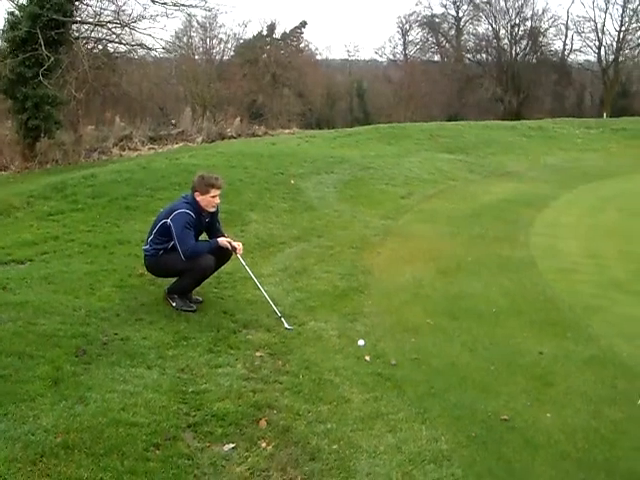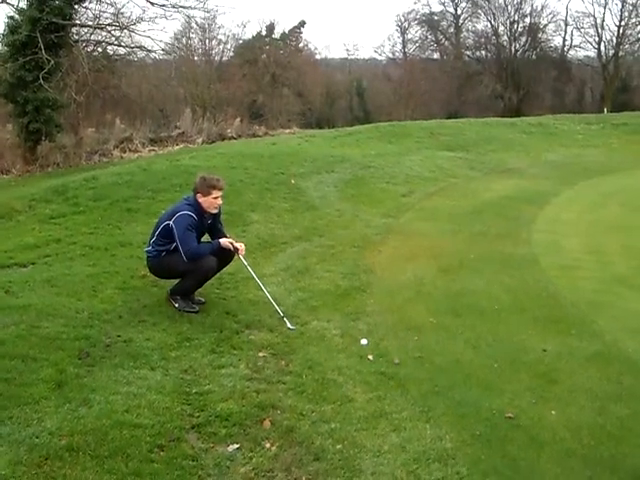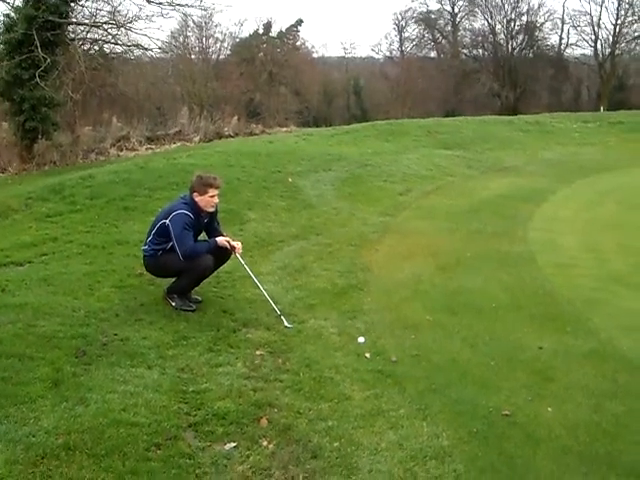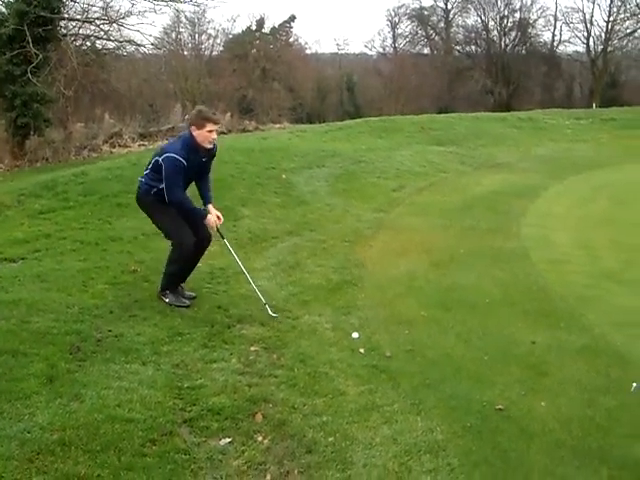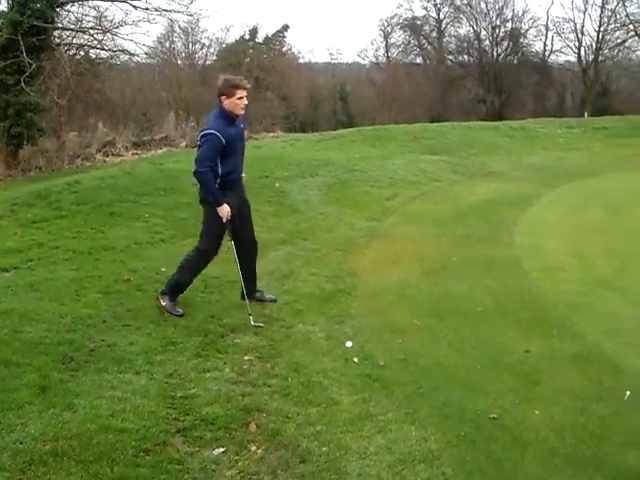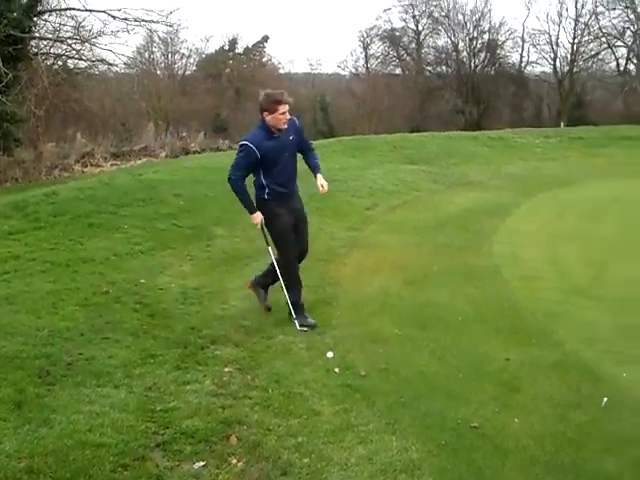
dt=0.7s
person 1, frame 1
left shoulder: (209, 207)
right shoulder: (182, 214)
left elbow: (216, 233)
right elbow: (188, 252)
left wrist: (230, 243)
right wrist: (217, 243)
left hip: (180, 250)
right hip: (157, 258)
left knee: (224, 252)
right knee: (205, 262)
left ankle: (184, 290)
right ankle: (174, 293)
person 1, frame 2
left shoulder: (211, 208)
right shoulder: (184, 216)
left elbow: (218, 234)
right elbow: (190, 254)
left wrist: (232, 244)
right wrist: (218, 244)
left hip: (183, 251)
right hip: (160, 260)
left knee: (227, 253)
right knee: (207, 264)
left ankle: (187, 290)
right ankle: (177, 294)
person 1, frame 3
left shoulder: (208, 207)
right shoulder: (181, 215)
left elbow: (215, 233)
right elbow: (186, 252)
left wrist: (229, 243)
right wrist: (215, 242)
left hip: (179, 250)
right hip: (156, 259)
left knee: (224, 251)
right knee: (204, 262)
left ankle: (183, 289)
right ankle: (174, 293)
person 1, frame 4
left shoulder: (208, 147)
right shoulder: (175, 155)
left elbow: (203, 177)
right elbow: (174, 196)
left wrist: (209, 206)
right wrist: (203, 216)
left hip: (174, 195)
right hip: (151, 196)
left knee: (203, 237)
right knee: (185, 240)
left ankle: (177, 283)
right ankle: (167, 289)
person 1, frame 5
left shoulder: (238, 118)
right shoulder: (215, 131)
right elbow: (202, 170)
right wrist: (219, 203)
left hip: (236, 189)
right hip: (219, 194)
left knee: (248, 241)
right knee: (207, 247)
left ankle: (250, 289)
right ankle: (169, 294)
person 1, frame 6
left shoulder: (293, 125)
right shoulder: (253, 143)
left elbow: (307, 149)
right elbow: (235, 178)
left wrist: (317, 174)
right wrist: (252, 210)
left hip: (293, 197)
right hip: (272, 204)
left knee: (301, 249)
right knee: (289, 256)
left ankle: (261, 283)
right ankle: (296, 310)
